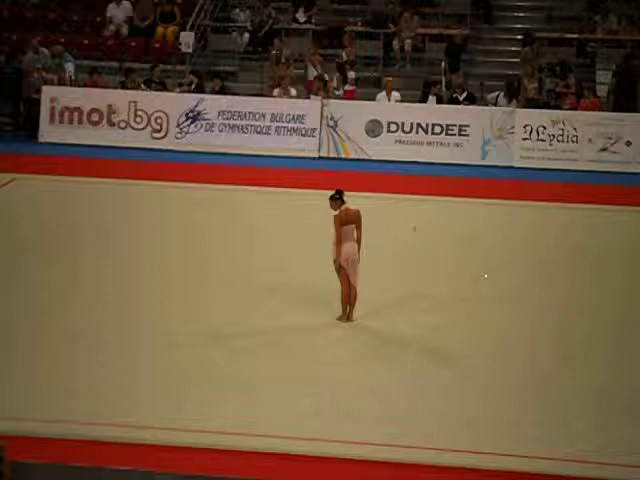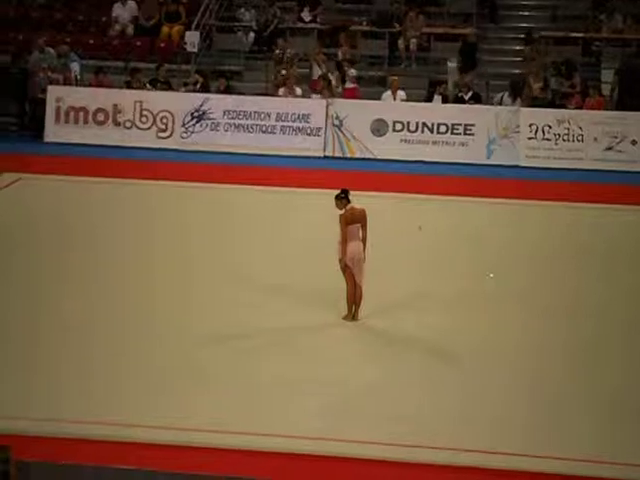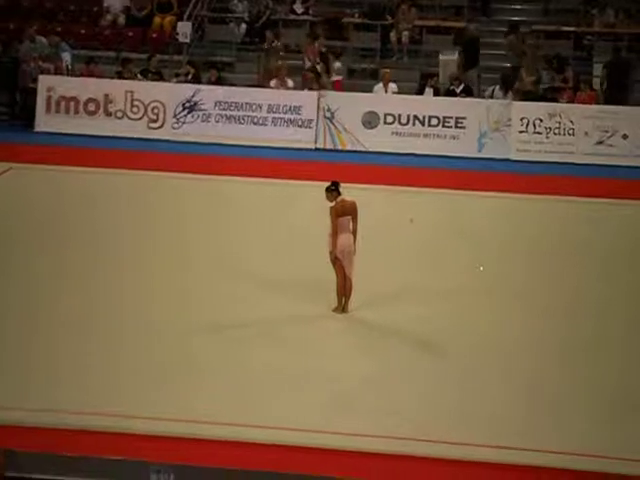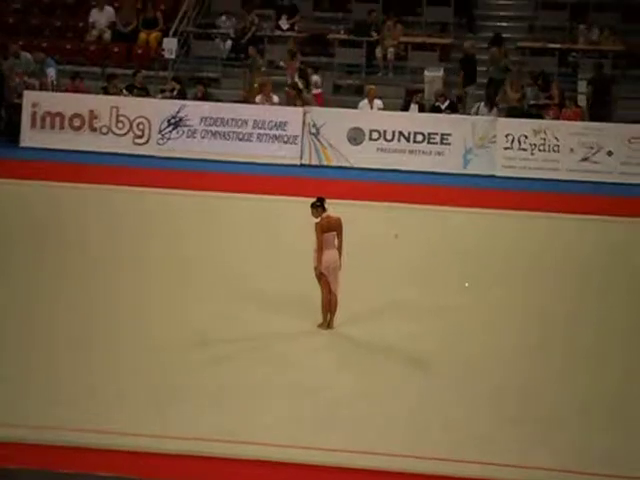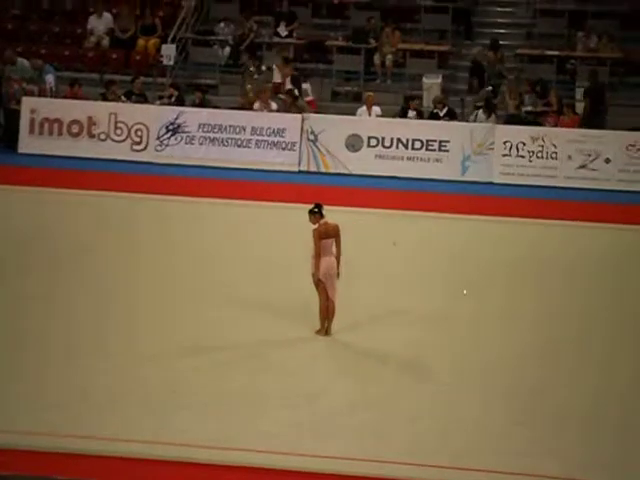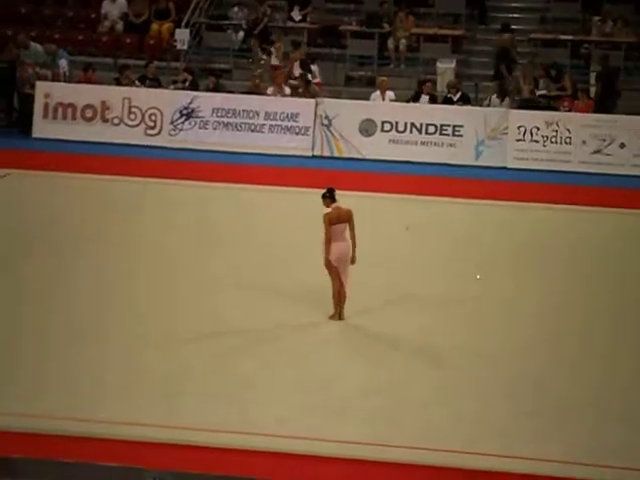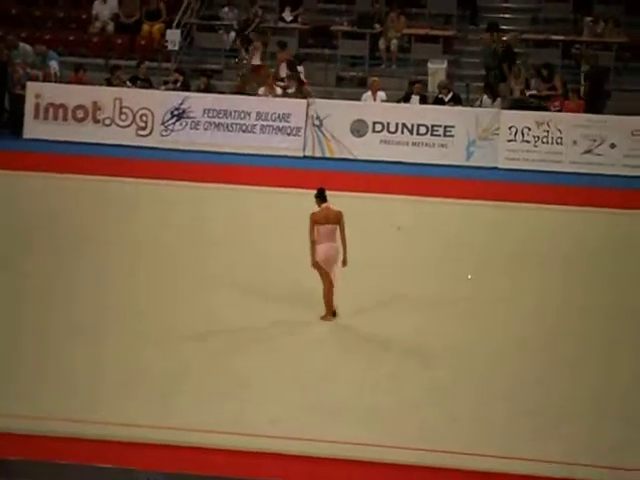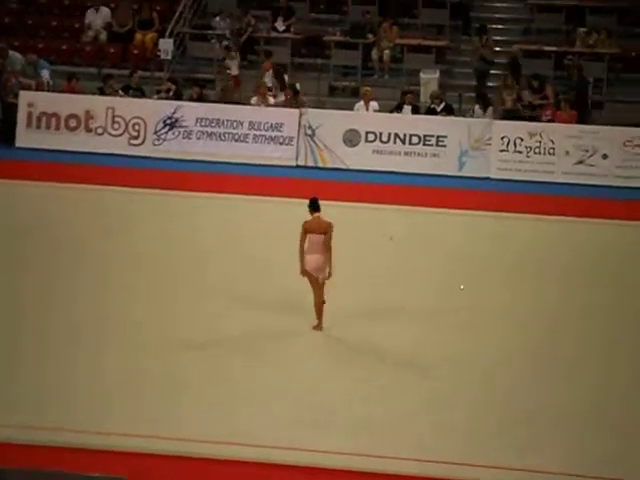
dt=0.2s
person 1, frame 1
left shoulder: (338, 217)
right shoulder: (357, 213)
left elbow: (338, 239)
right elbow: (359, 235)
left wrist: (337, 259)
right wrist: (358, 252)
left hip: (342, 250)
right hip: (353, 248)
left knee: (344, 284)
right knee: (353, 283)
left ankle: (344, 315)
right ankle: (351, 314)
person 1, frame 2
left shoulder: (343, 216)
right shoulder: (362, 212)
left elbow: (344, 238)
right elbow: (364, 234)
left wrist: (342, 258)
right wrist: (364, 252)
left hip: (348, 250)
right hip: (358, 248)
left knee: (350, 283)
right knee: (358, 283)
left ankle: (349, 314)
right ankle: (356, 313)
person 1, frame 3
left shoulder: (334, 208)
right shoulder: (353, 204)
left elbow: (334, 230)
right elbow: (355, 226)
left wrist: (333, 250)
right wrist: (354, 244)
left hip: (338, 242)
right hip: (348, 240)
left knee: (340, 276)
right knee: (348, 275)
left ankle: (339, 306)
right ankle: (346, 306)
person 1, frame 4
left shoulder: (319, 224)
right shoulder: (338, 220)
left elbow: (320, 246)
right elbow: (340, 242)
left wrist: (318, 266)
right wrist: (339, 260)
left hip: (323, 258)
right hip: (334, 256)
left knee: (325, 291)
right knee: (333, 291)
left ankle: (324, 322)
right ankle: (331, 321)
person 1, frame 5
left shoulder: (317, 231)
right shoulder: (336, 227)
left elbow: (317, 253)
right elbow: (338, 249)
left wrist: (315, 273)
right wrist: (338, 268)
left hip: (321, 264)
right hip: (332, 262)
left knee: (323, 298)
right knee: (331, 298)
left ankle: (322, 329)
right ankle: (329, 328)
person 1, frame 6
left shoulder: (328, 216)
right shoulder: (348, 212)
left elbow: (328, 238)
right elbow: (352, 234)
left wrist: (326, 258)
right wrist: (354, 253)
left hip: (333, 249)
right hip: (345, 247)
left knee: (335, 282)
right knee: (342, 282)
left ankle: (336, 313)
right ankle: (341, 313)
person 1, frame 7
left shoulder: (314, 216)
right shoulder: (338, 214)
left elbow: (312, 238)
right elbow: (343, 235)
left wrist: (312, 257)
right wrist: (345, 255)
left hip: (320, 249)
right hip: (333, 249)
left knee: (325, 282)
right knee: (330, 279)
left ankle: (327, 314)
right ankle: (332, 308)
person 1, frame 8
left shoulder: (306, 224)
right shoulder: (328, 225)
left elbow: (301, 246)
right elbow: (328, 246)
left wrist: (302, 265)
right wrist: (330, 267)
left hip: (310, 259)
right hip: (322, 259)
left knee: (316, 292)
right knee: (322, 277)
left ankle: (319, 323)
right ankle: (322, 297)
